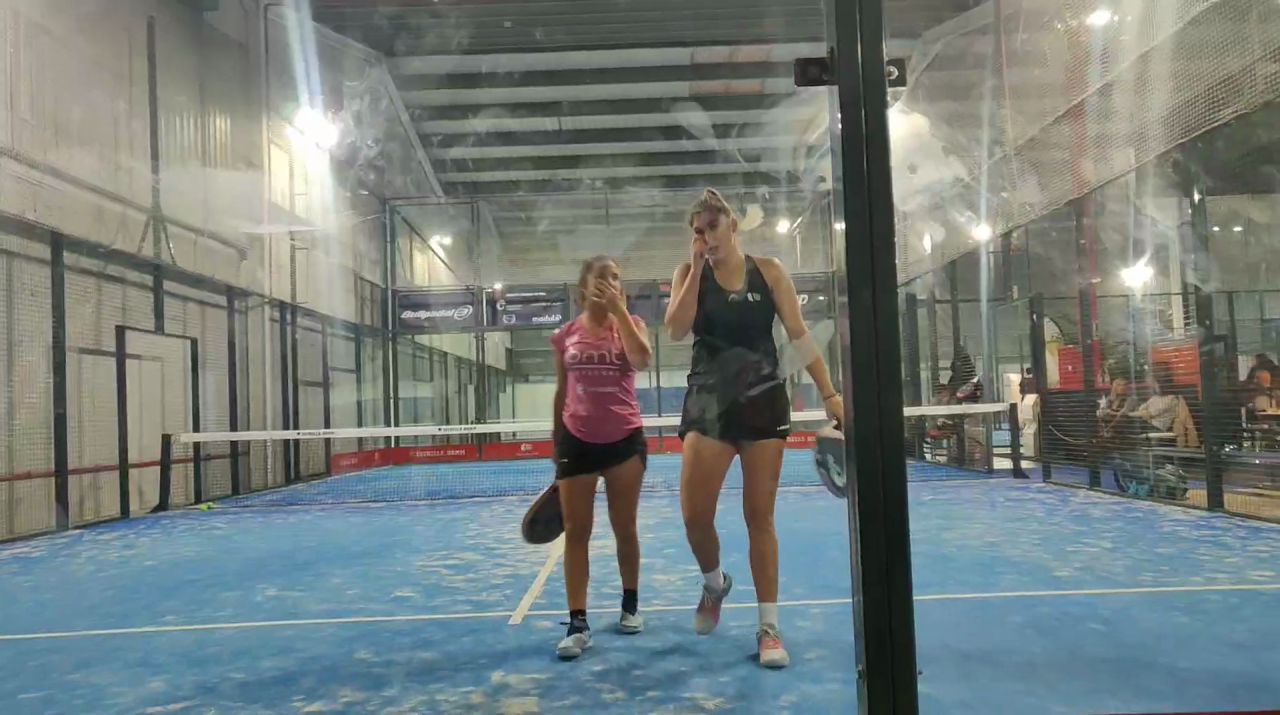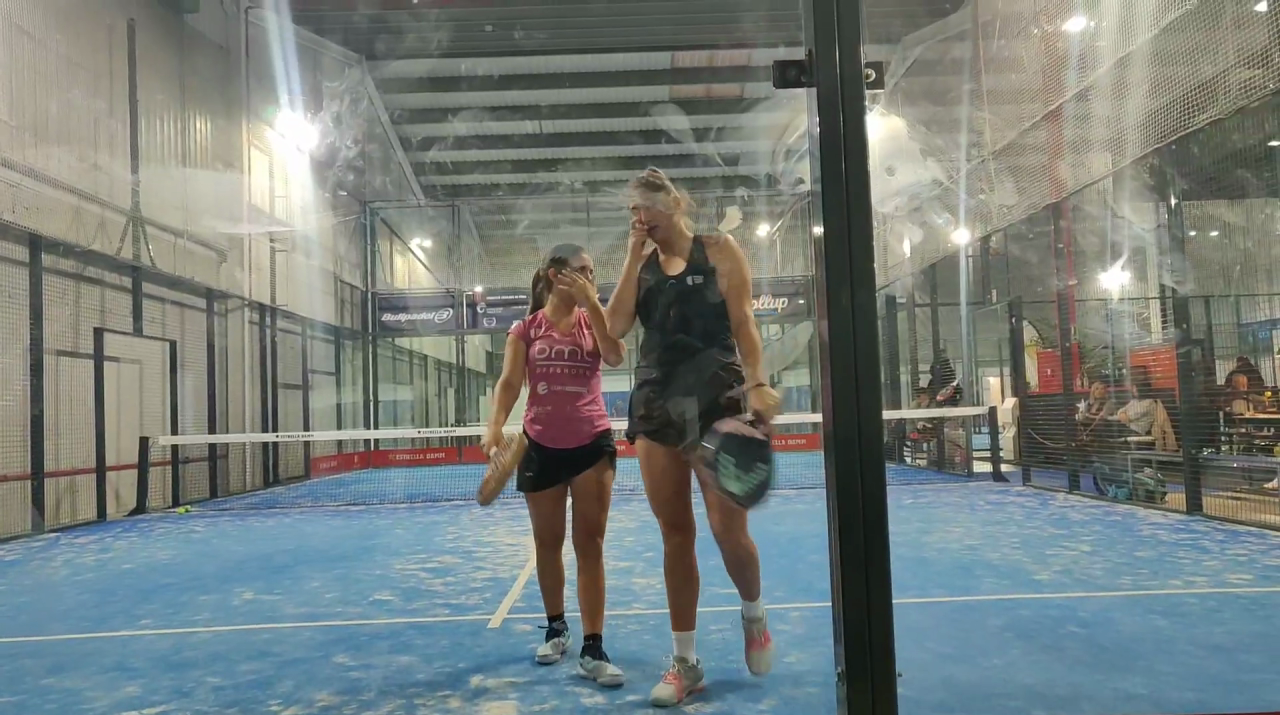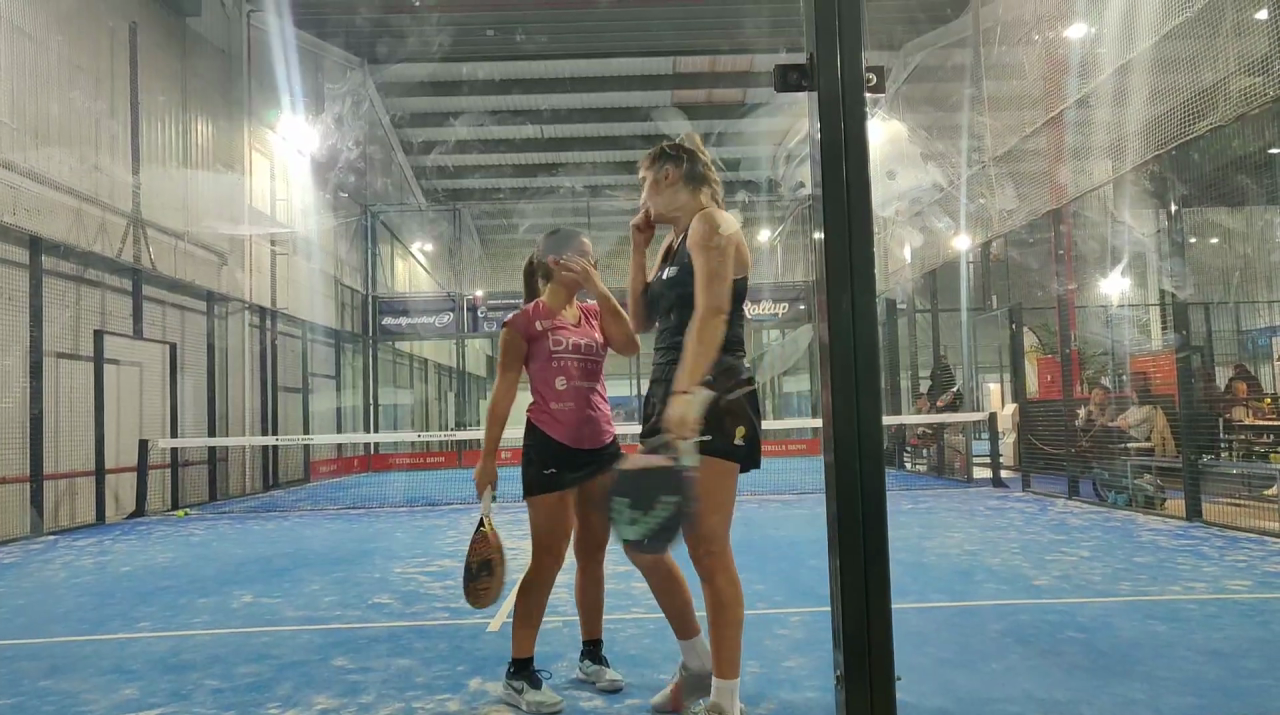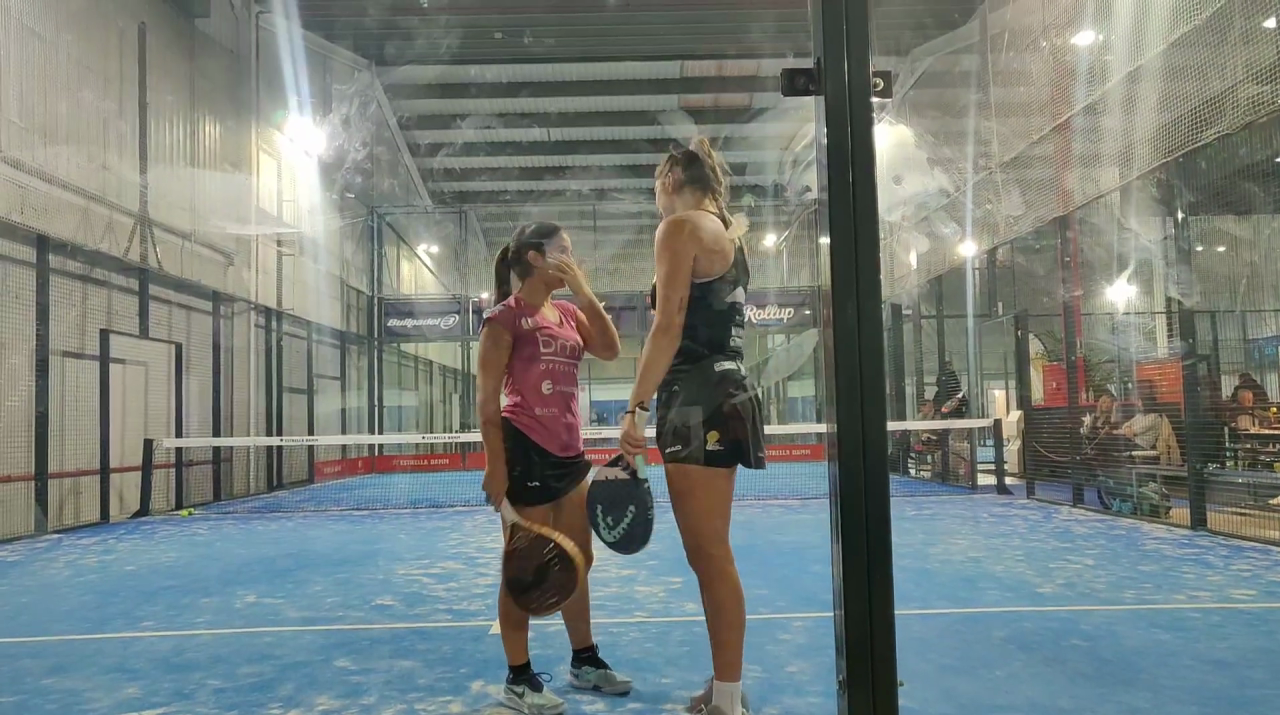
dt=0.7s
person 1, frame 1
left shoulder: (768, 270)
right shoulder: (688, 273)
left elbow: (798, 333)
right elbow: (677, 331)
left wrist: (828, 391)
right wrist: (697, 267)
left hip: (762, 397)
right hip: (707, 398)
left knee: (759, 515)
right knee: (694, 512)
left ankle: (768, 626)
right ankle: (714, 582)
person 1, frame 2
left shoulder: (718, 249)
right shoulder: (641, 263)
left elbow: (743, 320)
right elbow: (617, 327)
left wrist: (756, 382)
right wrist: (634, 257)
left hip: (714, 396)
right hip: (653, 400)
left knee: (730, 528)
right knee: (675, 532)
left ankle: (753, 613)
right ankle: (684, 661)
person 1, frame 3
left shoulder: (711, 224)
right shoulder: (672, 242)
left elbow: (710, 314)
right elbow: (641, 320)
left wrist: (688, 392)
right wrist: (639, 250)
left hip: (710, 401)
right hip: (666, 399)
left knee: (708, 550)
right knee: (641, 542)
right ankle: (696, 665)
person 1, frame 4
left shoulder: (680, 227)
right shoulder: (725, 234)
left elbow: (669, 325)
left wrist: (634, 407)
left hip: (696, 402)
right hip: (721, 398)
left knee: (709, 557)
right knee: (709, 554)
person 2, frame 1
left shoulder: (630, 323)
right shoulder: (565, 335)
left elbow: (641, 359)
right elbow: (561, 392)
left wrist: (618, 309)
right wrist: (556, 443)
left hip: (624, 438)
right hip: (577, 440)
left knee: (625, 528)
right knee: (576, 532)
left ankle: (630, 602)
right ankle: (578, 624)
person 2, frame 2
left shoulder: (593, 320)
right shoulder: (525, 330)
left elbow: (616, 356)
right elbow: (509, 383)
left wrist: (591, 302)
right wrist: (494, 429)
left hip: (593, 444)
right hip: (542, 447)
left knee: (590, 543)
right knee: (548, 546)
left ankle: (593, 650)
right ankle: (556, 627)
person 2, frame 3
left shoulder: (595, 313)
right shoulder: (525, 321)
left elbow: (631, 346)
right elbow: (504, 391)
left wrist: (599, 290)
right wrist: (488, 458)
left hip: (600, 444)
right hip: (549, 445)
left knee: (592, 554)
right knee: (547, 557)
left ankle: (592, 655)
right ankle: (519, 672)
person 2, frame 4
left shoulder: (567, 313)
right shoulder: (505, 317)
left elbow: (610, 349)
right elbow: (488, 397)
left wrist: (584, 291)
right wrist: (496, 464)
left hip: (569, 451)
right hip: (527, 452)
left knee: (578, 560)
left ankle: (584, 661)
